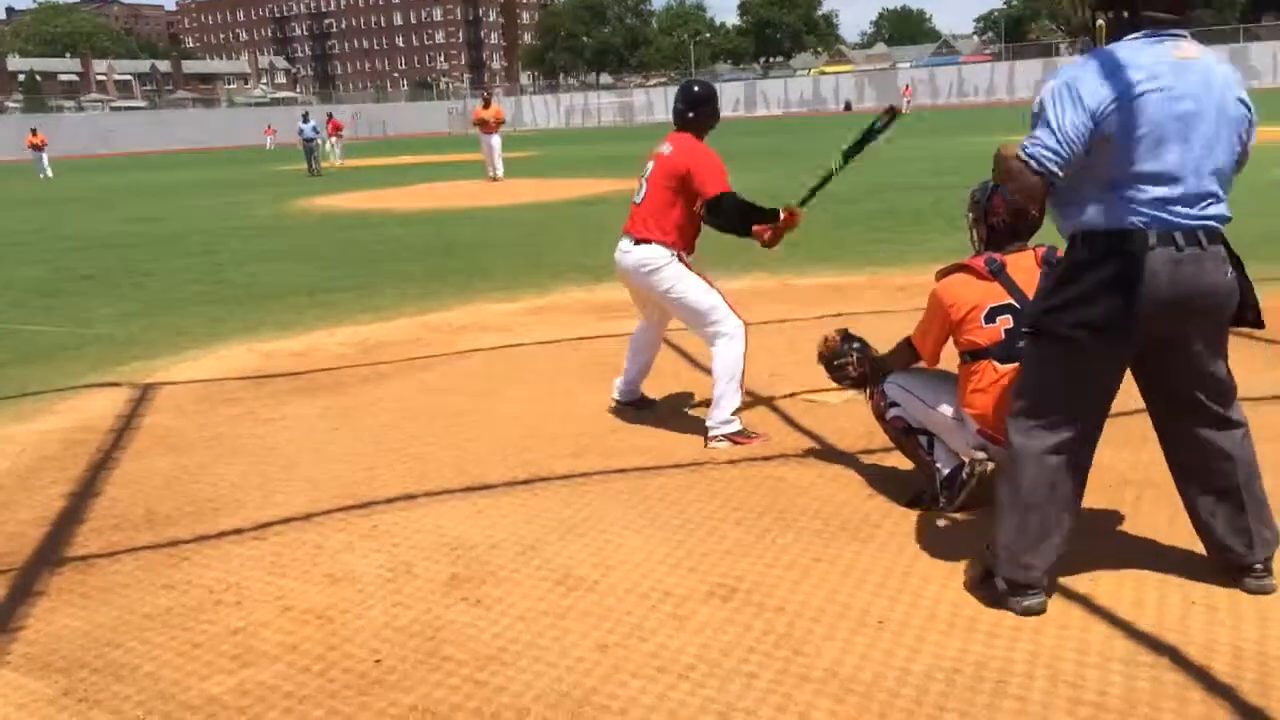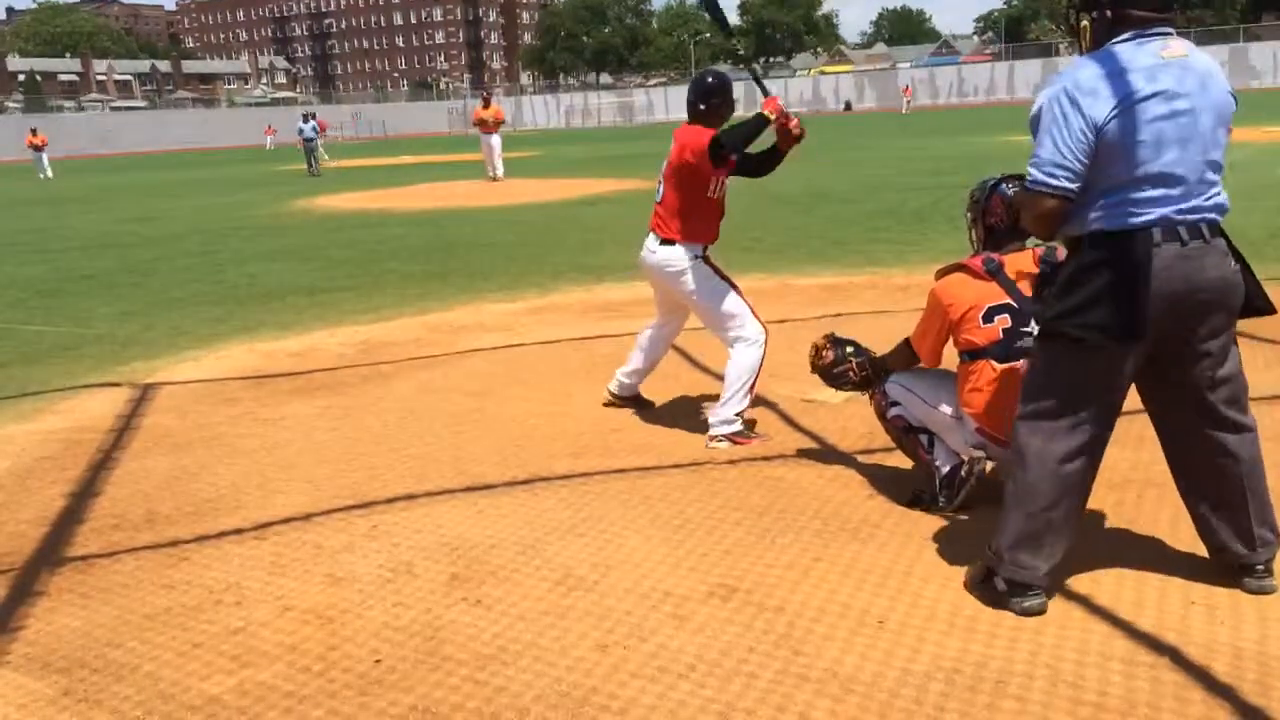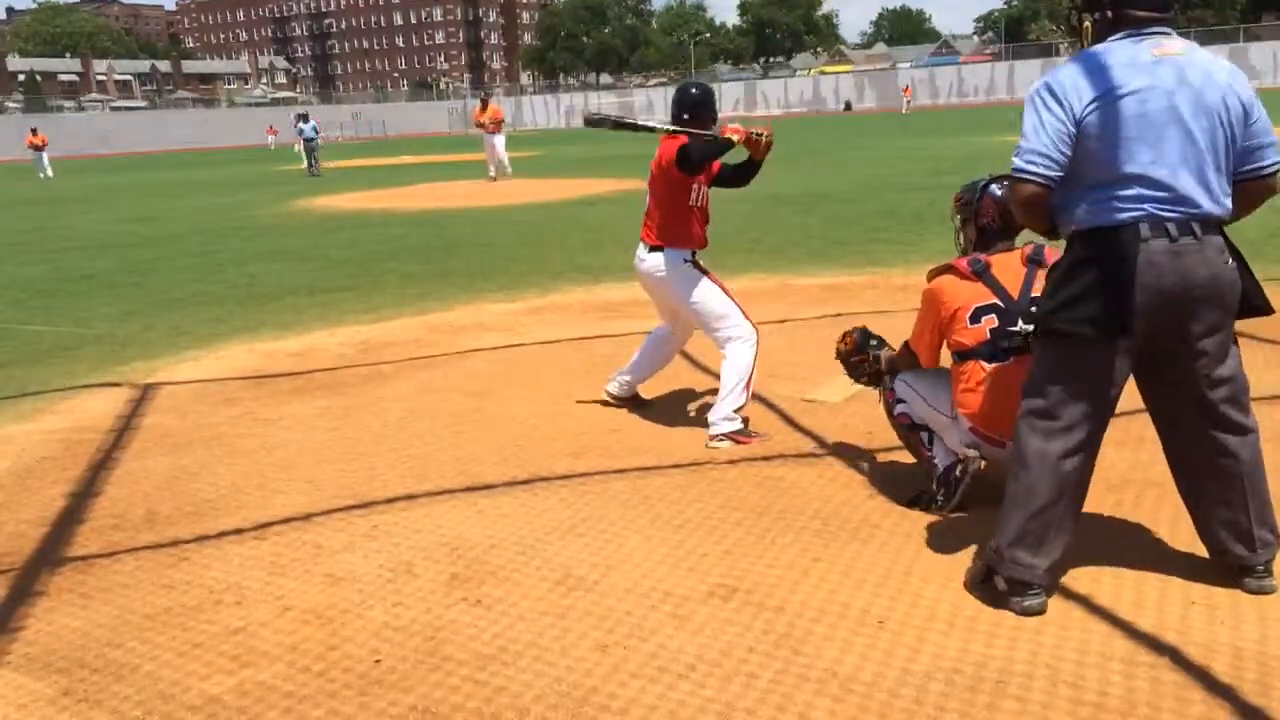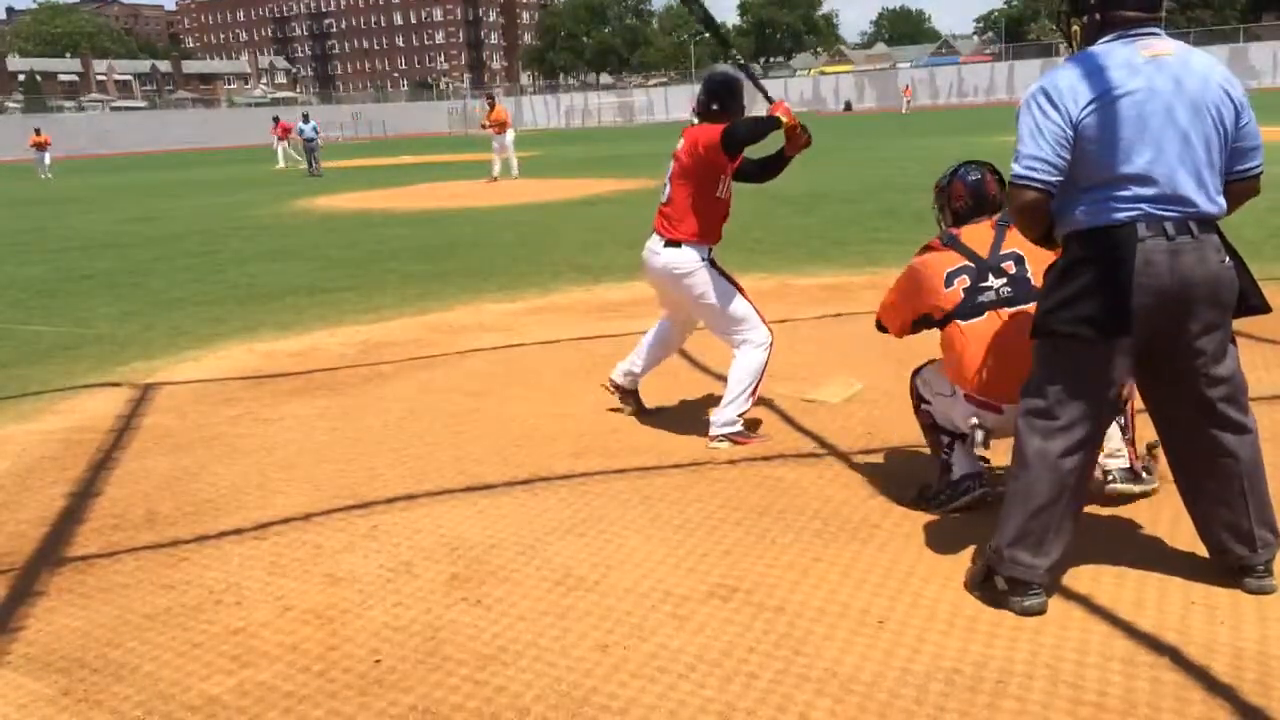
dt=0.5s
person 1, frame 1
left shoulder: (1088, 77)
right shoulder: (1229, 79)
left elbow: (1029, 186)
left wrist: (1005, 164)
left hip: (1110, 272)
right hip: (1205, 266)
left knee: (1046, 426)
right knee: (1210, 417)
left ankle: (1017, 575)
person 1, frame 2
left shoulder: (1082, 84)
right shoulder: (1212, 74)
left elbow: (1043, 209)
left wrist: (1028, 214)
left hip: (1117, 272)
right hip: (1207, 263)
left knee: (1056, 425)
right knee: (1218, 418)
left ankle: (1019, 575)
person 1, frame 3
left shoulder: (1072, 79)
right shoulder: (1227, 76)
left elbow: (1028, 192)
left wrist: (1060, 228)
left hip: (1111, 269)
right hip: (1205, 265)
left knee: (1057, 422)
right knee: (1218, 416)
left ankle: (1019, 573)
person 1, frame 4
left shoulder: (1067, 82)
right shoulder: (1216, 74)
left elbow: (1028, 198)
left wrist: (1050, 237)
left hip: (1108, 268)
right hip: (1202, 262)
left knee: (1057, 422)
right knee: (1218, 415)
left ankle: (1020, 572)
person 2, frame 1
left shoulder: (668, 147)
right shoulder: (698, 155)
left elbow: (710, 211)
right elbow: (726, 209)
left wrist: (755, 228)
right wrist: (777, 217)
left hip: (628, 252)
right hip: (656, 259)
left knee: (653, 322)
right knee: (728, 330)
left ankle: (626, 392)
right ankle: (722, 427)
person 2, frame 2
left shoulder: (691, 137)
right shoulder: (695, 139)
left elbow: (752, 166)
right elbow: (726, 148)
left wrist: (782, 144)
right wrist: (767, 115)
left hip: (656, 250)
right hip: (680, 258)
left knee: (667, 322)
right knee: (749, 335)
left ankle: (622, 388)
right ankle: (724, 426)
person 2, frame 3
left shoulder: (686, 150)
right shoulder: (673, 149)
left elbow: (734, 178)
right elbow: (692, 159)
left wrist: (756, 155)
right wrist: (729, 139)
left hip: (653, 258)
right hip: (671, 263)
left knee: (677, 326)
right knee: (741, 335)
left ankle: (621, 387)
right ankle: (724, 426)
person 2, frame 4
left shoulder: (699, 141)
right shoulder: (706, 138)
left elbow: (757, 172)
right elbow: (739, 134)
left wrist: (789, 149)
right wrist: (778, 118)
left hip: (659, 252)
right hip: (685, 259)
left knee: (677, 322)
right knee: (755, 338)
left ankle: (625, 379)
right ankle: (725, 427)
person 3, frame 1
left shoulder: (955, 286)
left elbow: (911, 354)
left wrist: (871, 368)
left hip: (987, 433)
left knee: (887, 388)
left ankle: (948, 472)
person 3, frame 2
left shoulder: (954, 285)
left elbow: (913, 355)
left wrist: (872, 368)
left hip: (990, 433)
left knee: (891, 388)
left ankle: (948, 472)
person 3, frame 3
left shoulder: (946, 286)
left elbow: (916, 360)
left wrist: (881, 361)
left hip: (984, 436)
left knee: (899, 385)
left ankle: (948, 470)
person 3, frame 4
left shoulder: (929, 262)
left elbow: (886, 323)
left hip: (983, 408)
left knee: (925, 380)
left ankle: (961, 476)
right ankle: (1120, 468)
